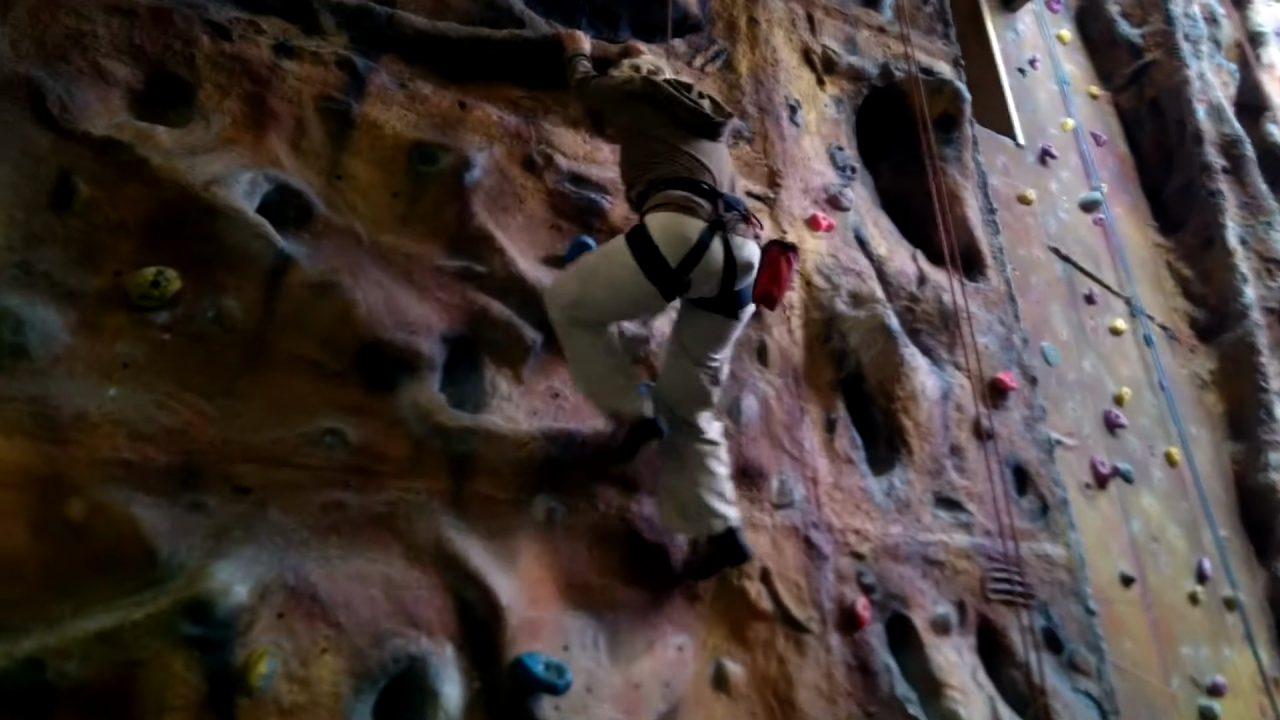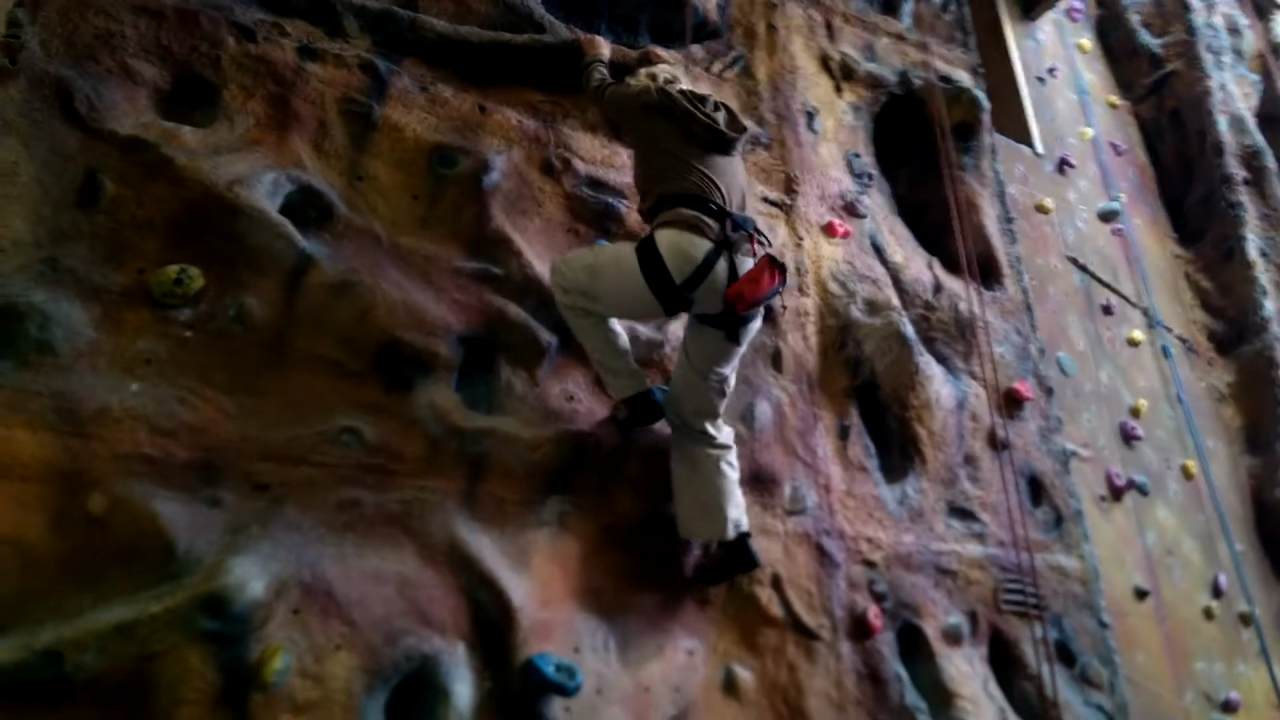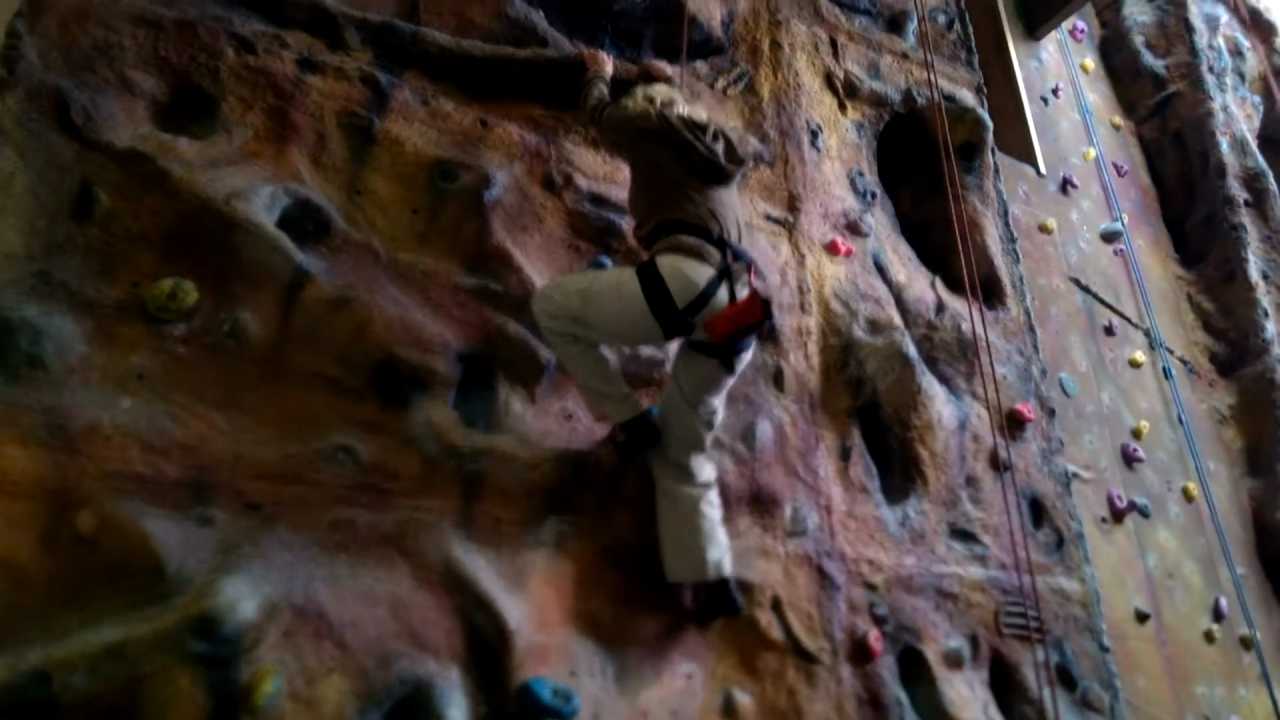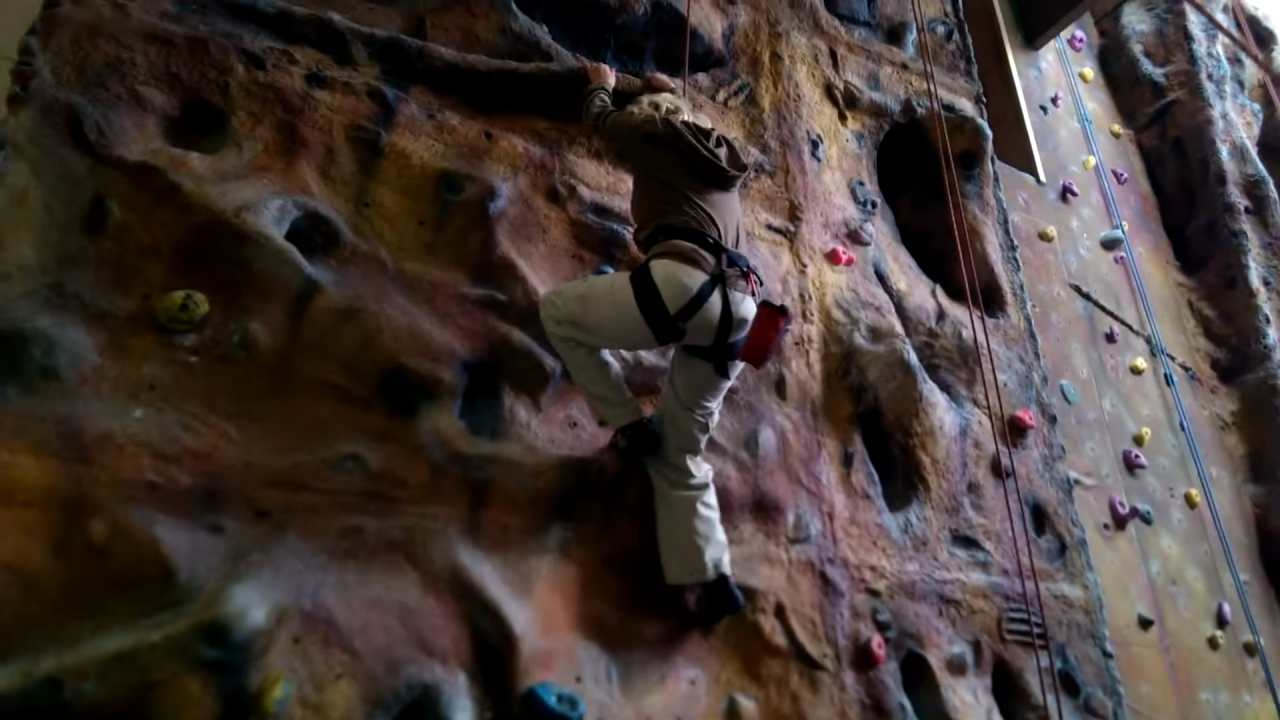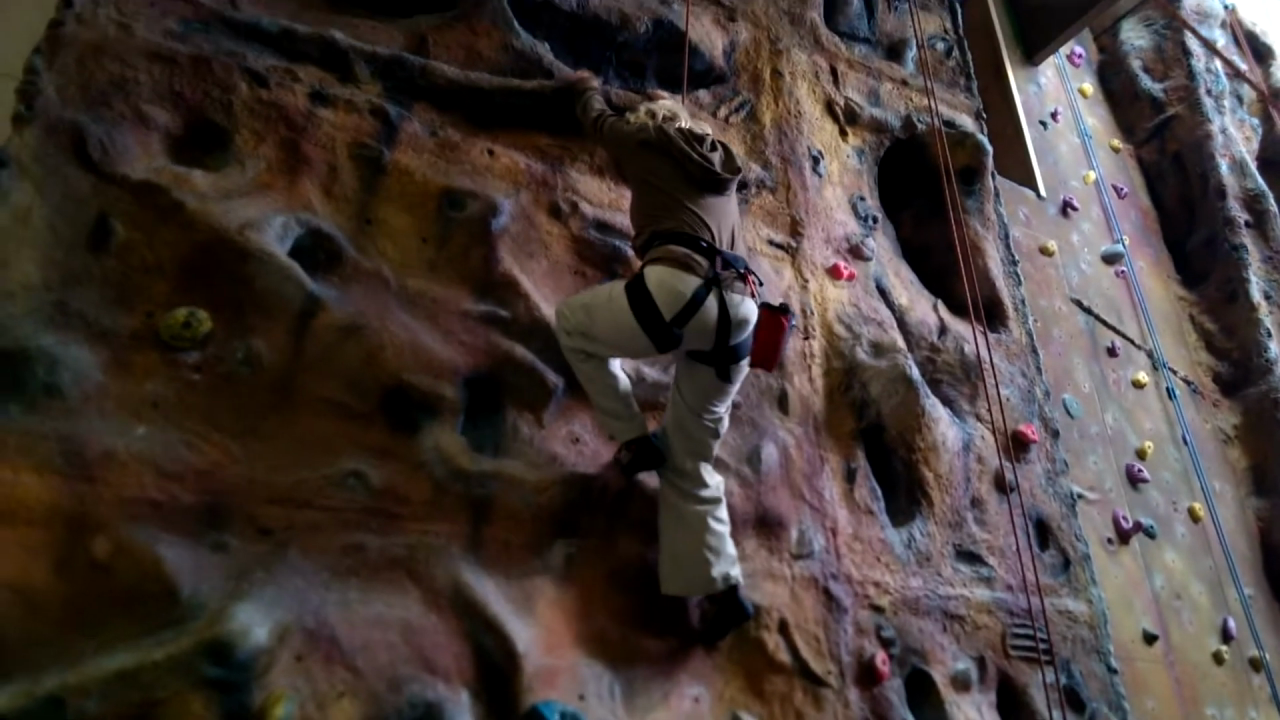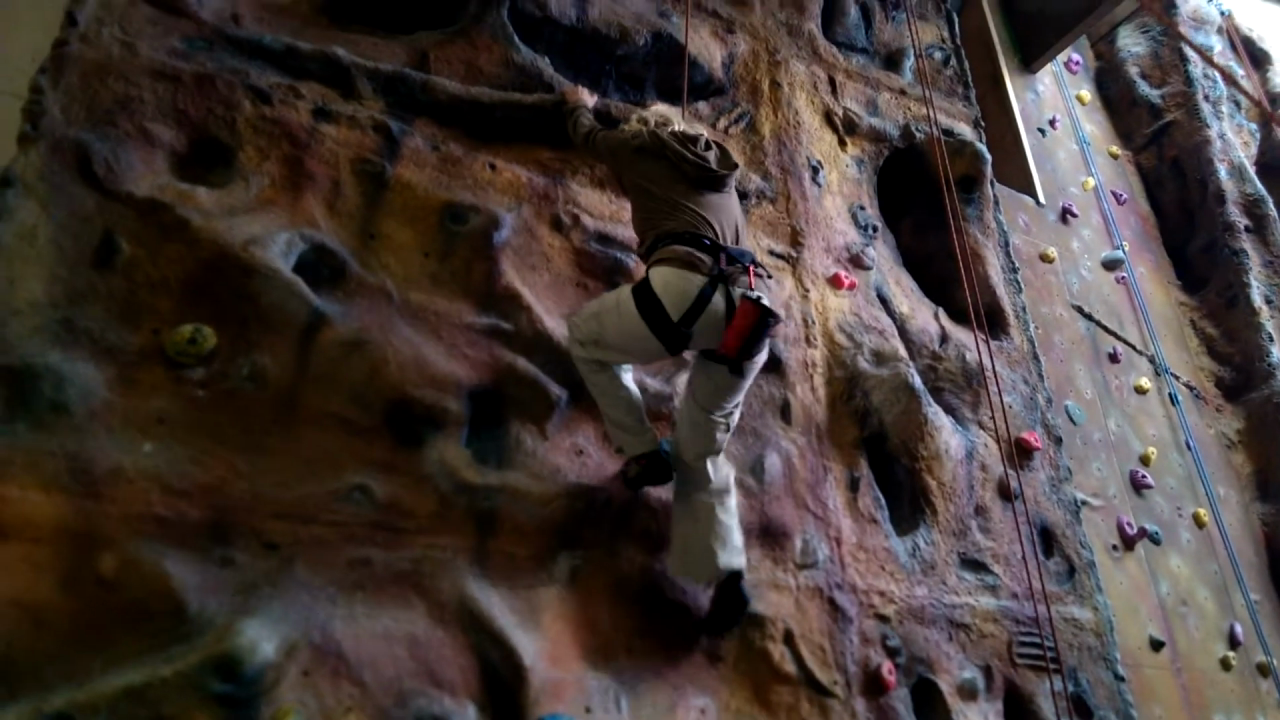
dt=0.2s
person 1, frame 1
left shoulder: (636, 95)
right shoulder: (707, 115)
left elbow: (585, 85)
left wrist: (578, 51)
right wrist: (651, 63)
left hip: (678, 231)
right hip: (739, 251)
left knee: (566, 301)
right knee: (689, 404)
left ankle: (633, 411)
right ankle: (720, 531)
person 1, frame 2
left shoulder: (650, 103)
right shoulder: (722, 125)
left elbow: (601, 91)
left wrist: (597, 55)
right wrist: (671, 68)
left hip: (685, 249)
right hip: (742, 275)
left knee: (567, 277)
right knee: (699, 415)
left ankle: (634, 394)
right ankle: (731, 538)
person 1, frame 3
left shoulder: (649, 126)
right shoulder: (721, 148)
left elbow: (598, 109)
left wrist: (599, 71)
right wrist: (673, 84)
left hip: (683, 278)
right hip: (735, 306)
left knee: (552, 304)
right knee: (684, 450)
left ankle: (628, 418)
right ankle: (713, 579)
person 1, frame 4
left shoulder: (653, 133)
right shoulder: (723, 157)
left elbow: (599, 117)
left wrist: (601, 83)
right wrist: (674, 96)
left hip: (679, 284)
right hip: (734, 309)
left knee: (558, 310)
right knee: (679, 454)
left ankle: (629, 423)
right ankle: (712, 578)
person 1, frame 5
left shoulder: (649, 141)
right shoulder: (719, 164)
left elbow: (598, 122)
left wrist: (588, 88)
right wrist: (672, 110)
left hip: (677, 289)
right hip: (736, 313)
left knee: (572, 322)
right knee: (689, 463)
left ankle: (635, 439)
right ankle: (720, 589)
person 1, frame 6
left shoulder: (642, 146)
right shoulder: (718, 166)
left elbow: (588, 135)
left wrist: (579, 105)
left hip: (683, 290)
right hip: (745, 309)
left knee: (585, 333)
right knee: (701, 454)
left ankle: (643, 451)
right ankle: (725, 577)
